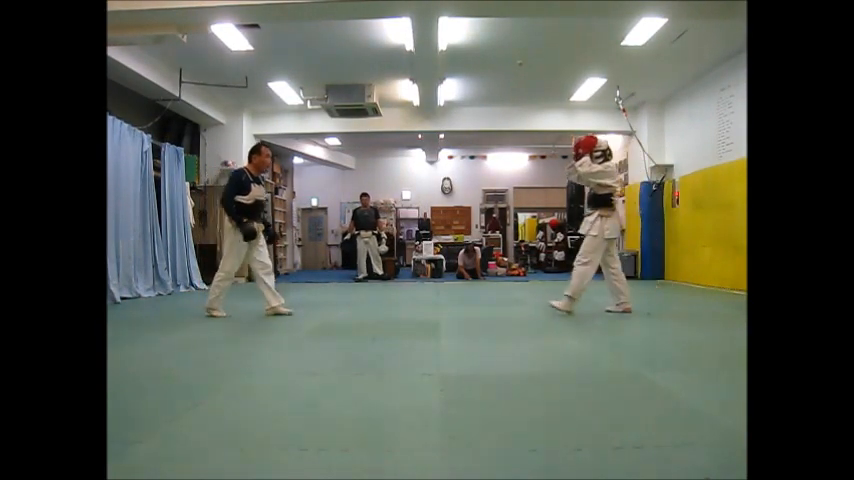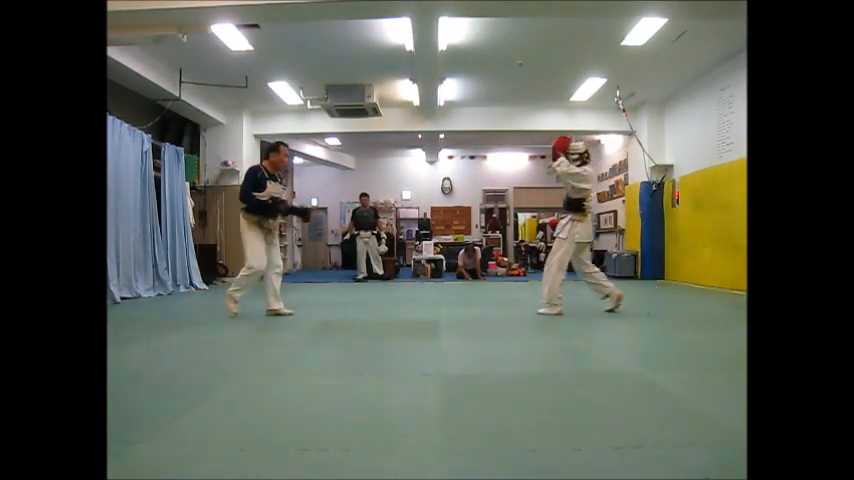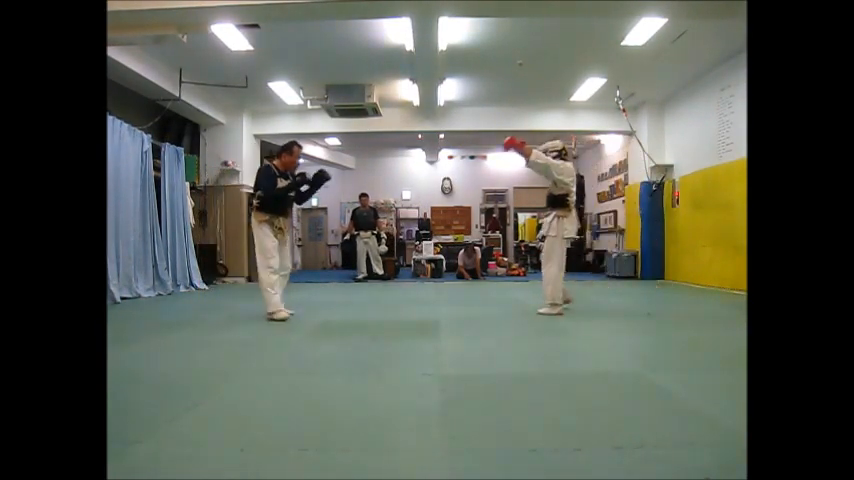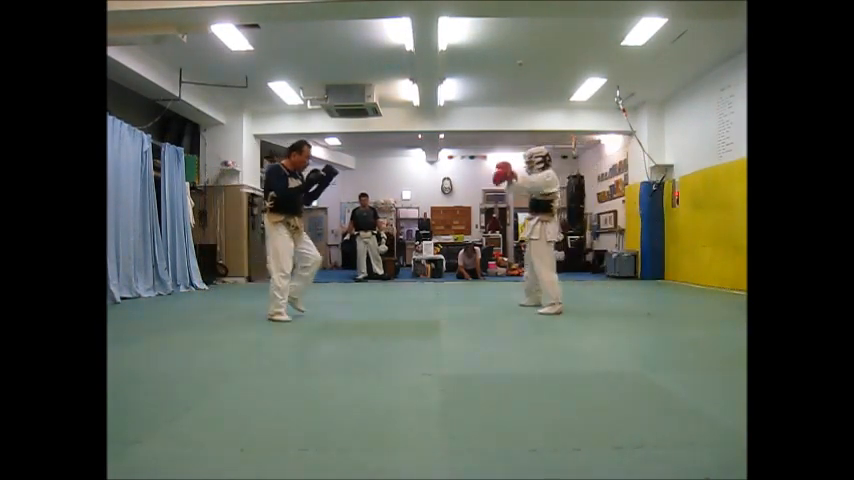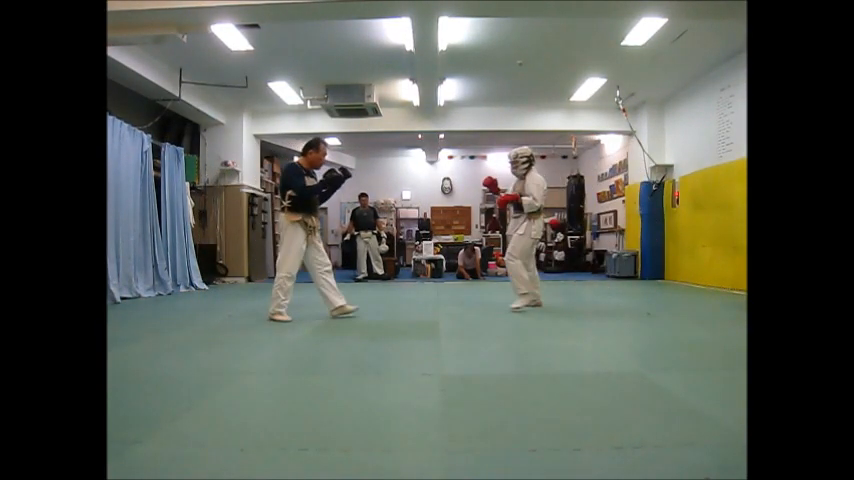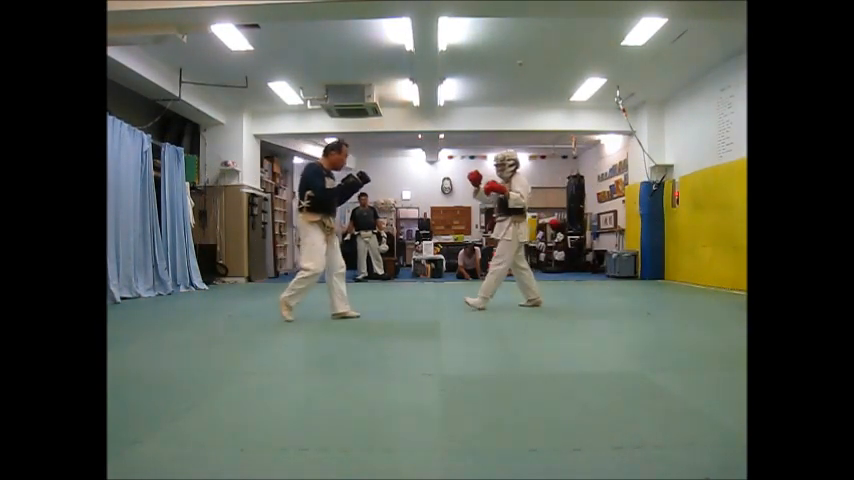
dt=0.2s
person 1, frame 1
left shoulder: (259, 179)
right shoulder: (238, 176)
right elbow: (226, 201)
left wrist: (266, 226)
right wrist: (242, 224)
left hip: (254, 228)
right hip: (238, 227)
left knee: (264, 267)
right knee: (228, 269)
left ankle: (274, 305)
right ankle: (212, 306)
person 1, frame 2
left shoulder: (277, 177)
right shoulder: (255, 172)
right elbow: (244, 197)
left wrist: (294, 210)
right wrist: (270, 207)
left hip: (270, 225)
right hip: (253, 223)
left knee: (275, 267)
right knee: (257, 265)
left ankle: (274, 305)
right ankle: (233, 295)
person 1, frame 3
left shoulder: (290, 175)
right shoulder: (266, 170)
left elbow: (299, 199)
right elbow: (268, 194)
left wrist: (316, 184)
right wrist: (294, 185)
left hip: (282, 225)
right hip: (264, 222)
left knee: (284, 267)
right knee: (271, 265)
left ankle: (277, 305)
right ankle: (274, 309)
person 1, frame 4
left shoulder: (297, 174)
right shoulder: (275, 171)
left elbow: (307, 200)
right elbow: (284, 195)
left wrist: (323, 183)
right wrist: (307, 184)
left hip: (295, 225)
right hip: (278, 224)
left knee: (313, 259)
right knee: (281, 269)
left ankle: (293, 295)
right ankle: (276, 311)
person 1, frame 5
left shoulder: (310, 173)
right shoulder: (291, 169)
left elbow: (318, 199)
right elbow: (304, 193)
left wrist: (336, 184)
right wrist: (326, 182)
left hip: (309, 225)
right hip: (294, 223)
left knee: (323, 265)
right knee: (288, 269)
left ankle: (337, 305)
right ankle: (277, 310)
person 1, frame 6
left shoulder: (328, 174)
right shoulder: (312, 169)
left elbow: (336, 201)
right elbow: (322, 195)
left wrist: (354, 187)
right wrist: (345, 186)
left hip: (326, 225)
right hip: (311, 223)
left knee: (337, 268)
right knee: (314, 267)
left ankle: (341, 309)
right ankle: (287, 300)
person 2, frame 1
left shoulder: (609, 169)
right shoulder: (596, 174)
left elbow: (583, 171)
right elbow: (573, 175)
left wrist: (585, 153)
right wrist: (578, 157)
left hip: (602, 223)
right hip: (599, 222)
left knee: (584, 261)
right knee: (611, 264)
left ankle: (568, 302)
right ankle: (623, 303)
person 2, frame 2
left shoulder: (585, 173)
right shoulder: (578, 174)
left elbow: (561, 170)
right elbow: (556, 170)
left wrist: (561, 154)
right wrist: (557, 155)
left hip: (574, 226)
right hip: (576, 225)
left knee: (555, 264)
right knee: (584, 266)
left ankle: (553, 305)
right ankle: (612, 293)
person 2, frame 3
left shoulder: (566, 168)
right shoulder: (557, 171)
left elbow: (542, 160)
right elbow: (539, 163)
left wrist: (520, 147)
right wrist: (522, 149)
left hip: (561, 221)
right hip: (558, 221)
left knee: (552, 263)
right knee: (549, 260)
left ankle: (554, 305)
right ankle: (561, 295)
person 2, frame 4
left shoulder: (549, 176)
right shoulder: (540, 178)
left elbow: (527, 181)
right elbow: (523, 186)
left wrist: (508, 174)
right wrist: (508, 176)
left hip: (543, 225)
right hip: (538, 225)
left knee: (543, 265)
right knee: (531, 263)
left ankle: (555, 303)
right ankle: (533, 298)
person 2, frame 5
left shoulder: (535, 178)
right shoulder: (521, 180)
left elbow: (534, 202)
right elbow: (512, 203)
left wrist: (514, 198)
right wrist: (496, 191)
left hip: (529, 224)
right hip: (520, 223)
left knee: (512, 258)
right knee: (527, 262)
left ankle: (524, 295)
right ankle: (533, 297)
person 2, frame 6
left shoulder: (519, 180)
right shoulder: (504, 182)
left elbow: (520, 200)
right elbow: (486, 198)
left wrist: (502, 190)
right wrist: (477, 185)
left hip: (514, 227)
right hip: (506, 226)
left knee: (498, 264)
right knee: (519, 264)
left ankle: (482, 299)
right ankle: (533, 297)
